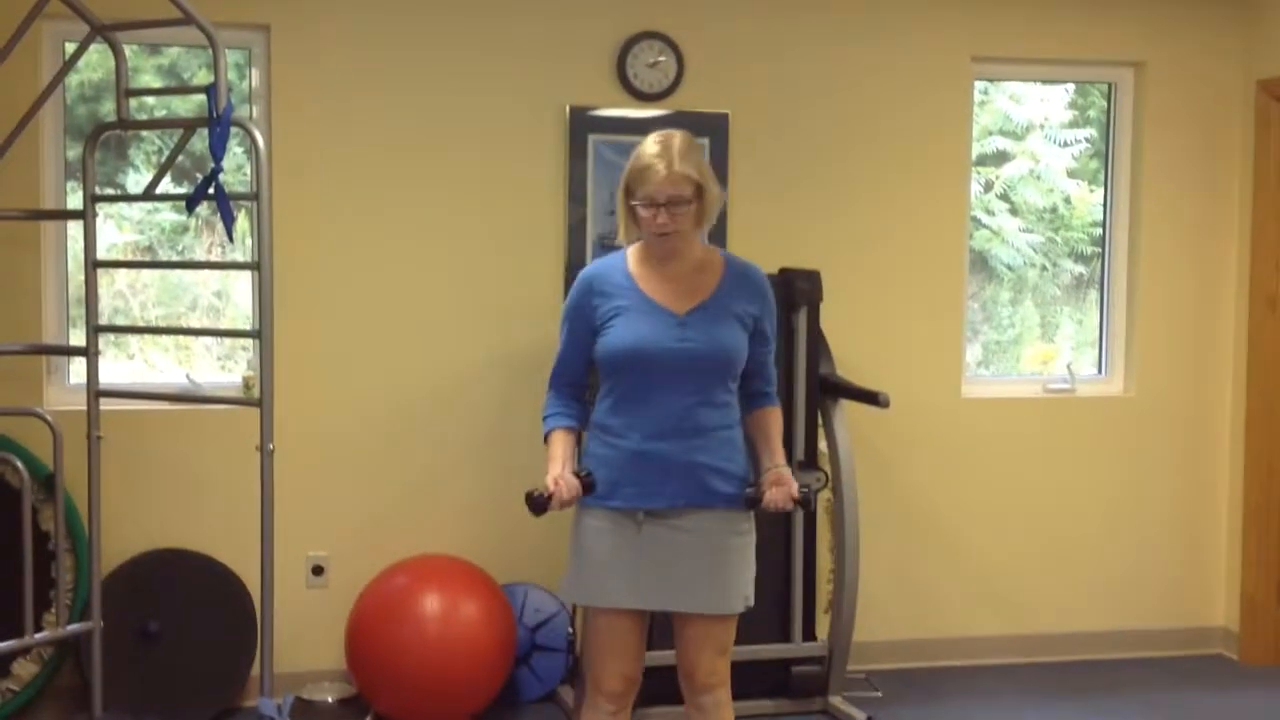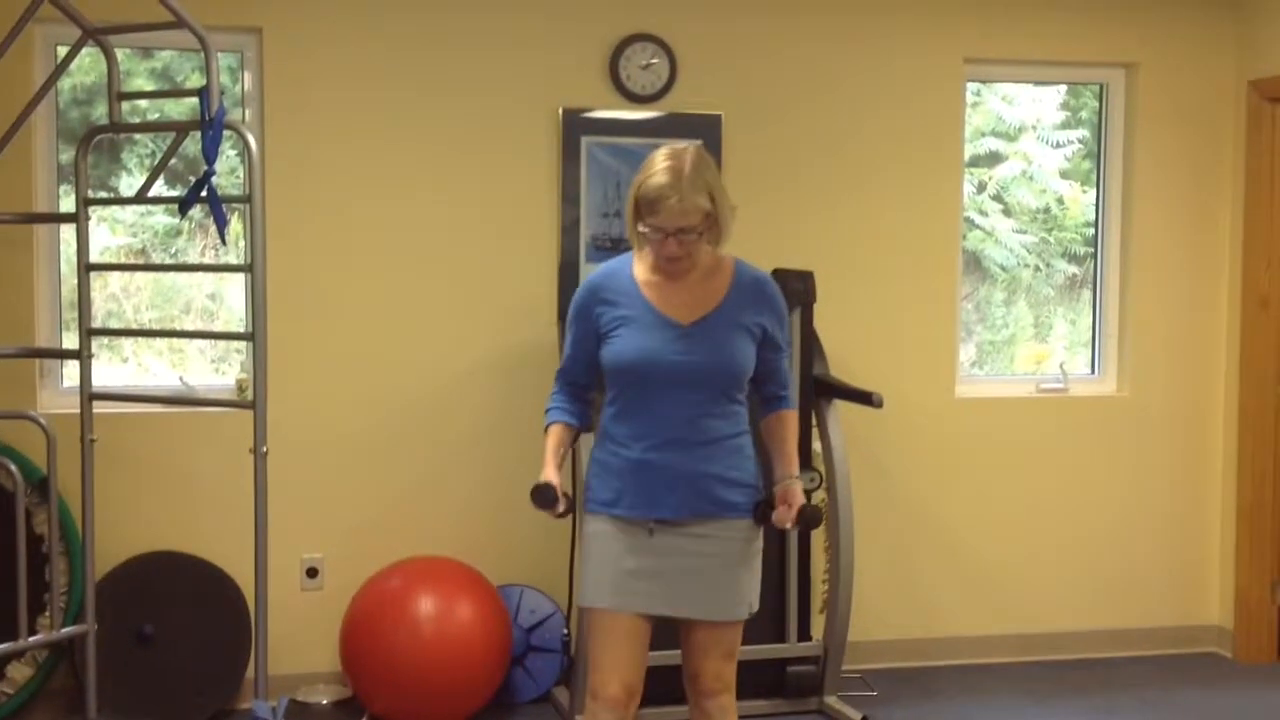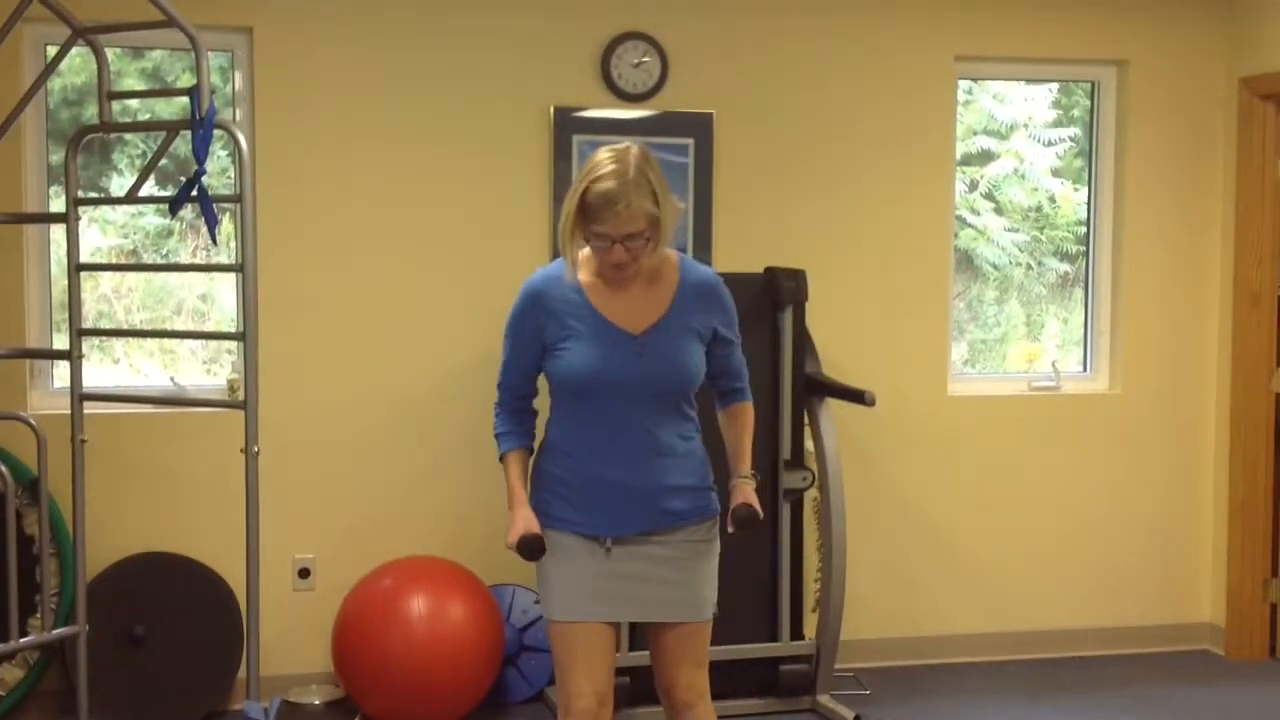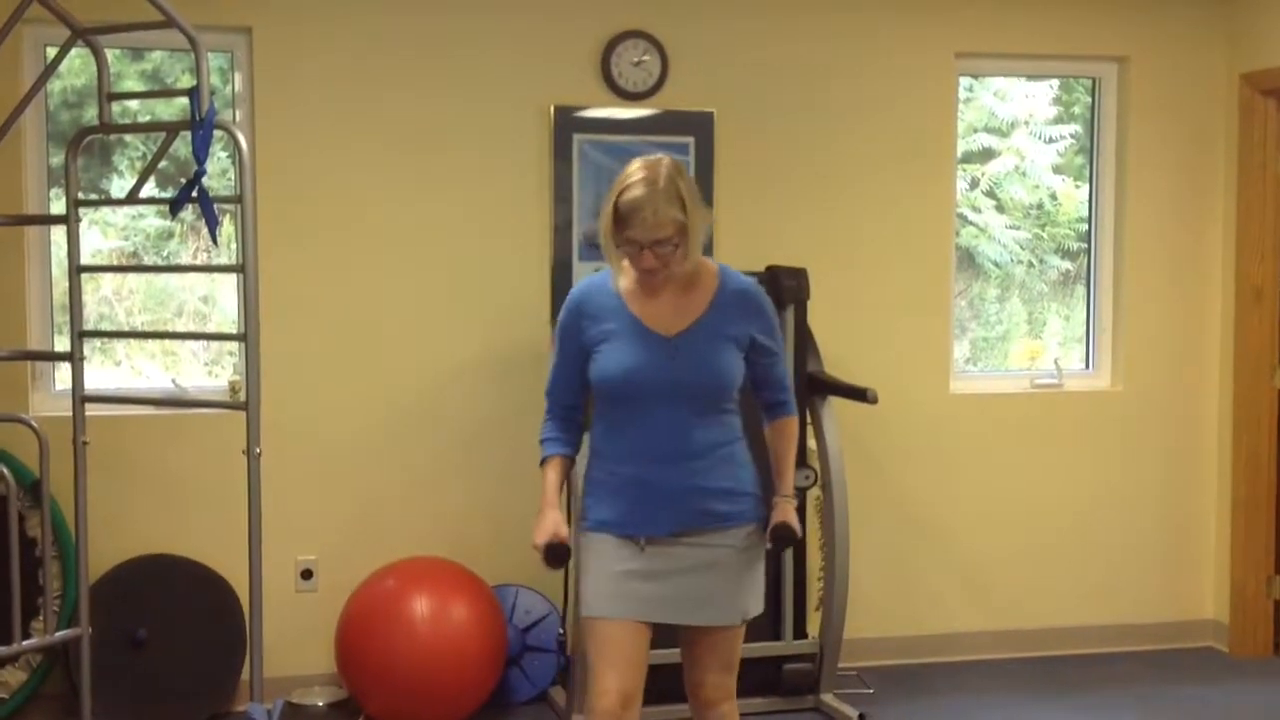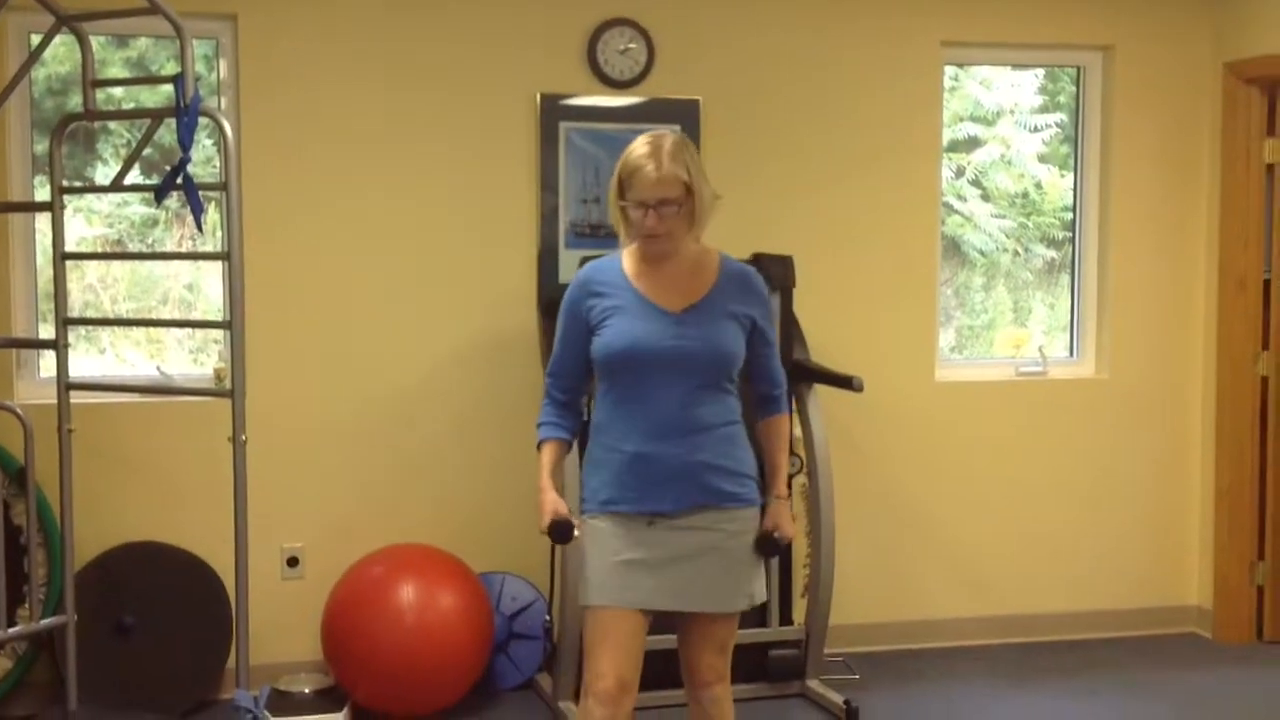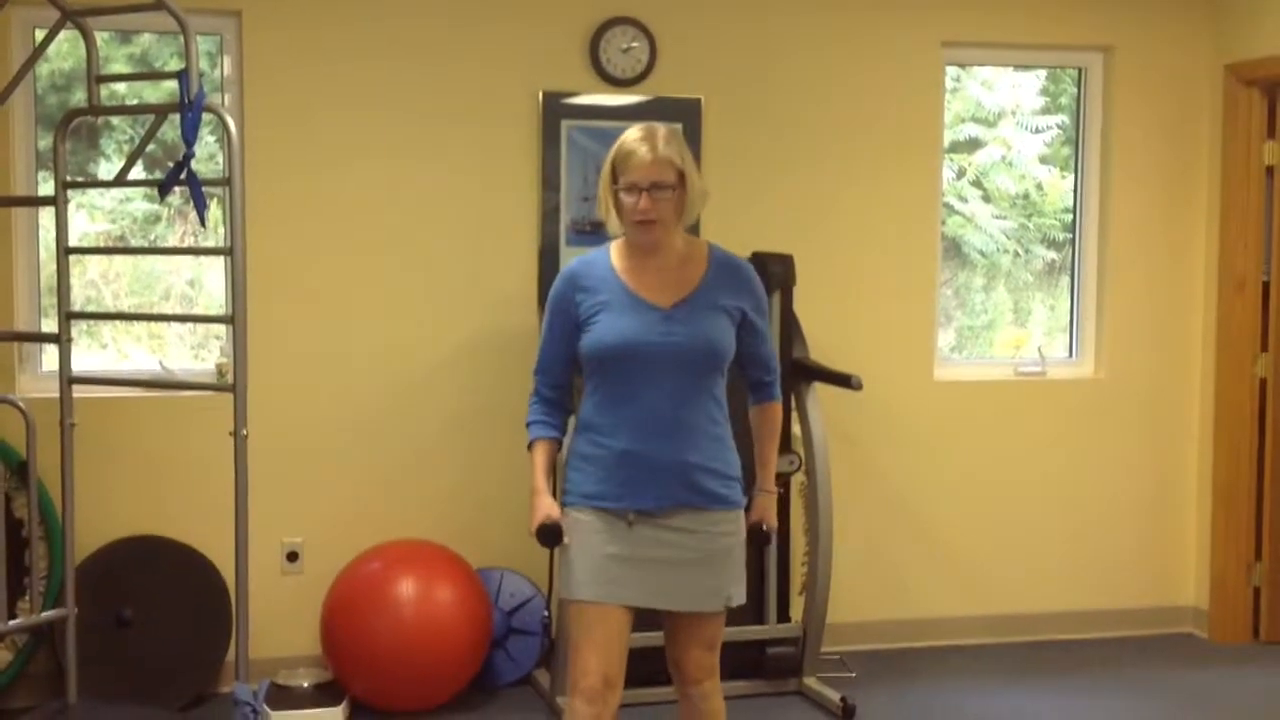
dt=0.5s
person 1, frame 1
left shoulder: (747, 287)
right shoulder: (597, 284)
left elbow: (759, 393)
right elbow: (566, 391)
left wrist: (774, 464)
right wrist: (559, 466)
left hip: (713, 508)
right hip: (614, 507)
person 1, frame 2
left shoulder: (756, 294)
right shoulder: (603, 289)
left elbow: (775, 396)
right elbow: (572, 389)
left wrist: (787, 476)
right wrist: (551, 463)
left hip: (721, 515)
right hip: (620, 514)
person 1, frame 3
left shoulder: (703, 291)
right shoulder: (545, 295)
left elbow: (733, 388)
right elbow: (513, 404)
left wrist: (743, 477)
right wrist: (519, 501)
left hip: (679, 524)
right hip: (577, 529)
person 1, frame 4
left shoulder: (743, 300)
right shoulder: (588, 304)
left elbow: (778, 402)
right elbow: (562, 414)
left wrist: (784, 494)
right wrist: (550, 504)
left hip: (721, 528)
right hip: (617, 530)
person 1, frame 5
left shoulder: (742, 287)
right shoulder: (593, 285)
left elbow: (771, 398)
right elbow: (561, 398)
left wrist: (779, 494)
right wrist: (548, 484)
left hip: (720, 509)
right hip: (618, 511)
person 1, frame 6
left shoulder: (733, 278)
right shoulder: (580, 280)
left elbow: (764, 384)
right elbow: (549, 396)
left wrist: (765, 486)
right wrist: (541, 489)
left hip: (704, 505)
right hip: (602, 507)
